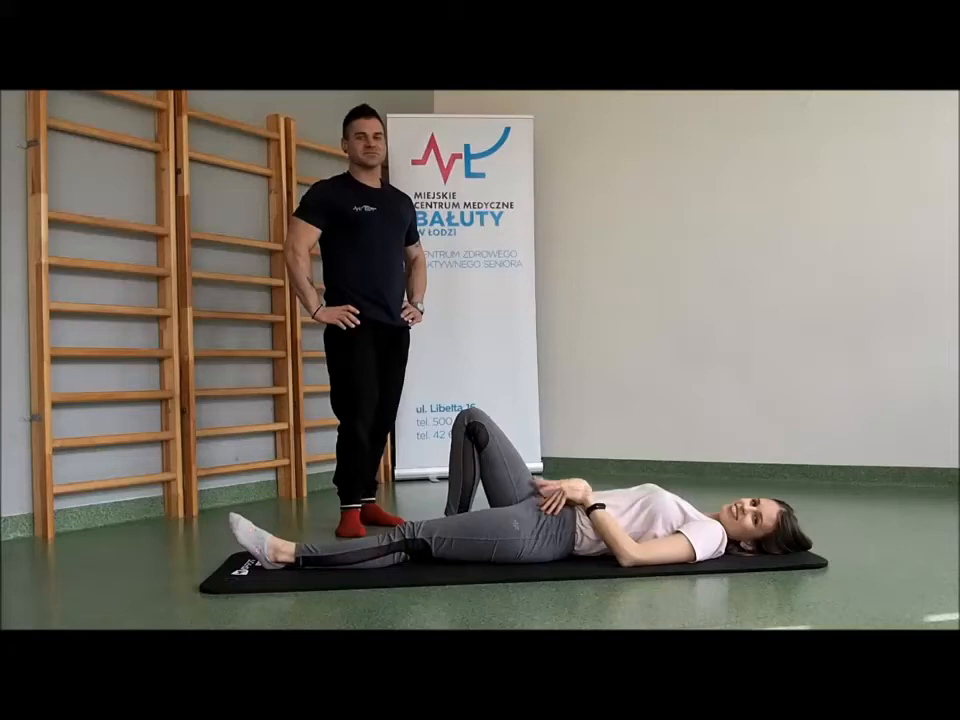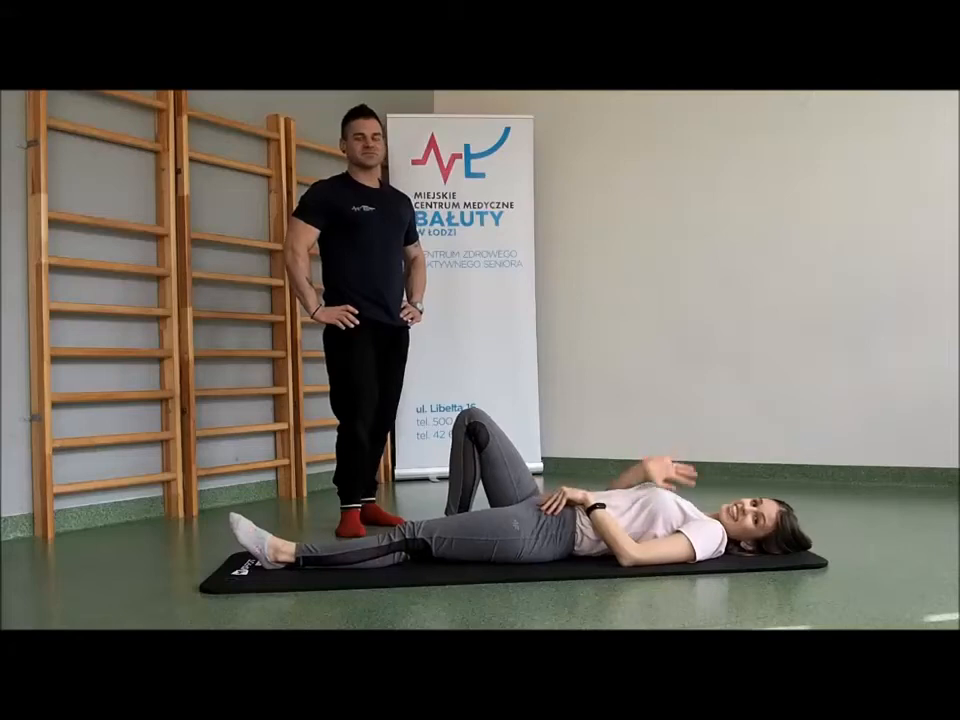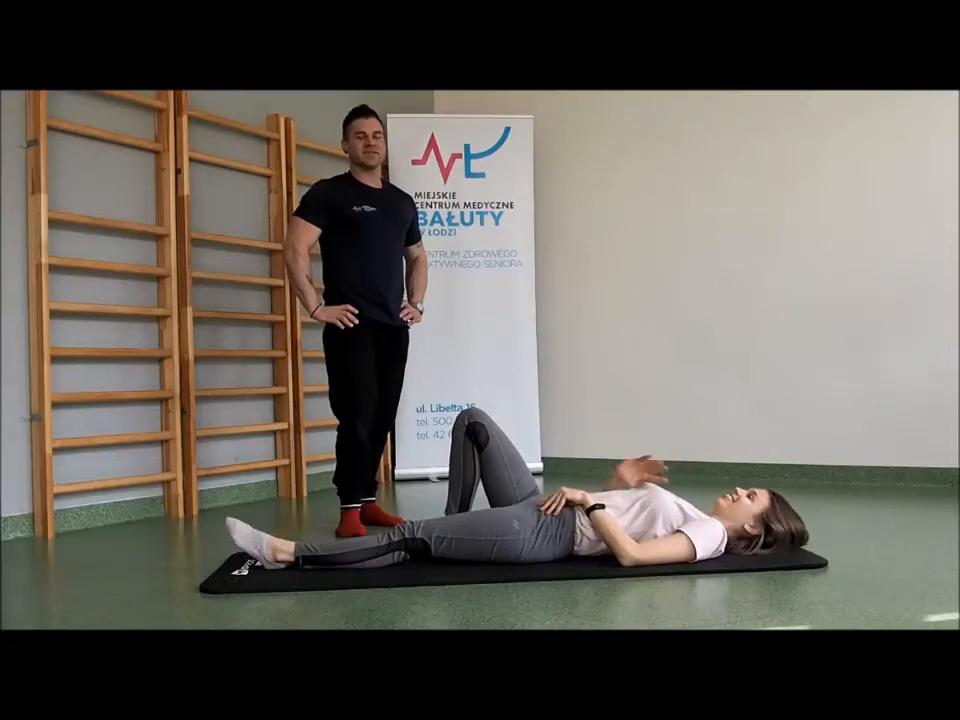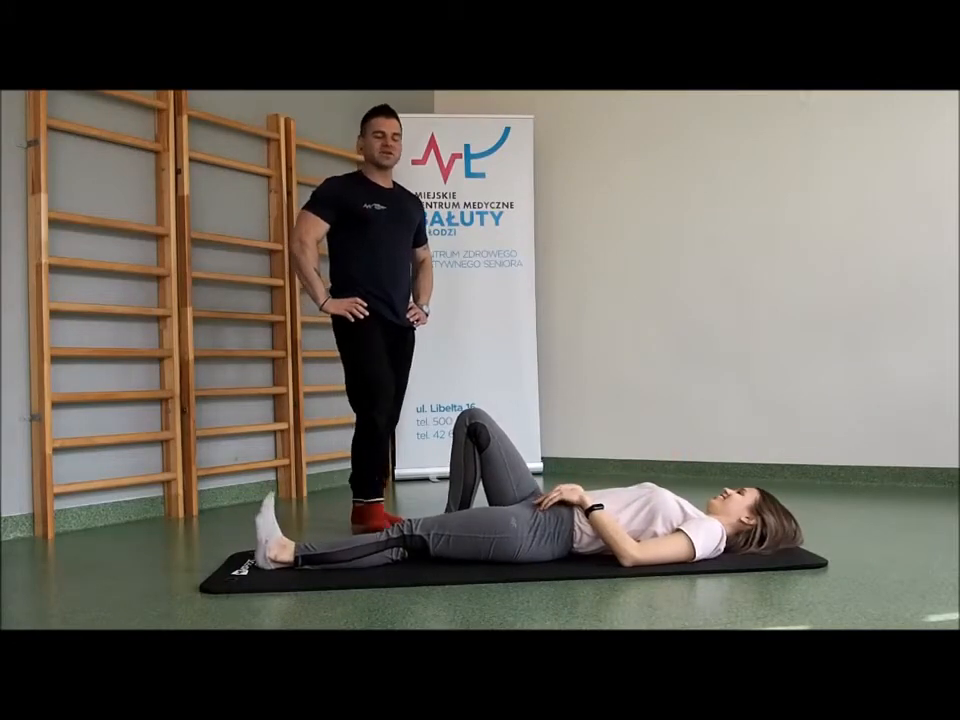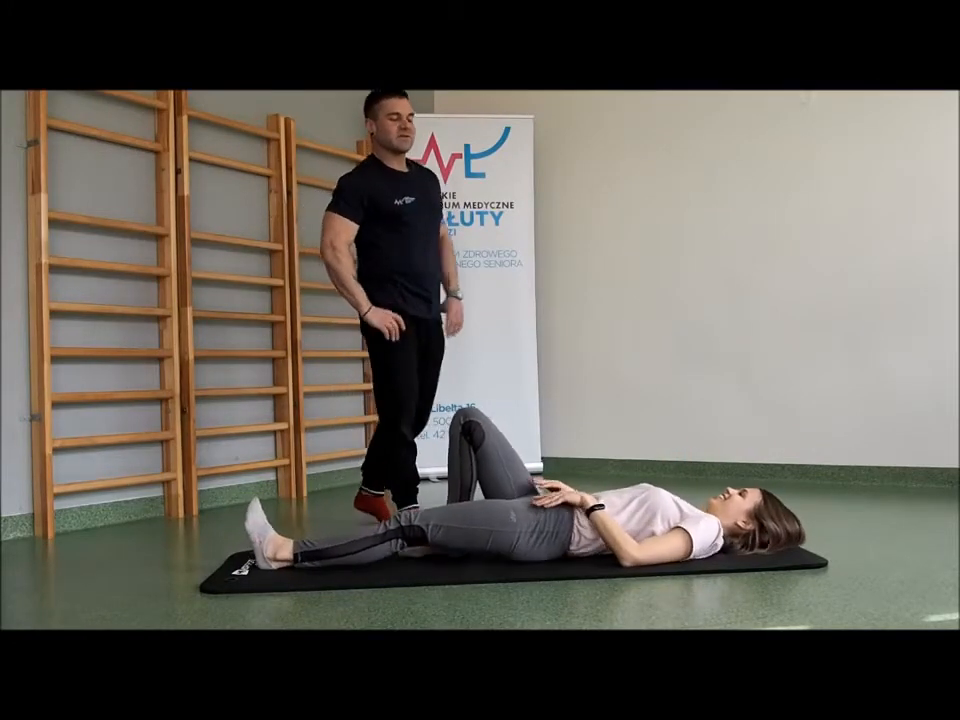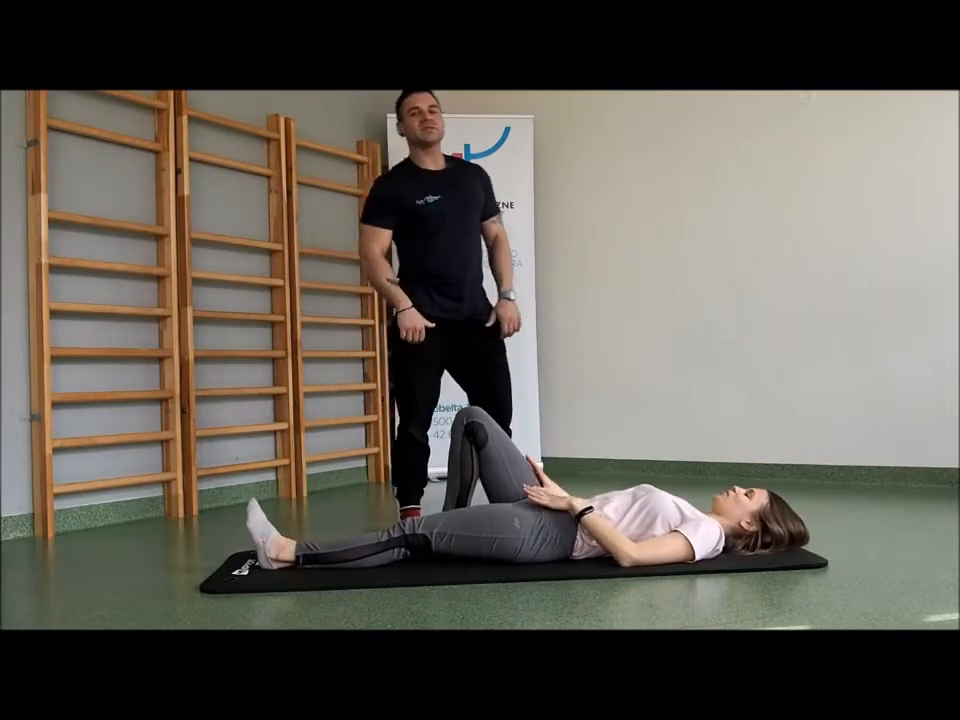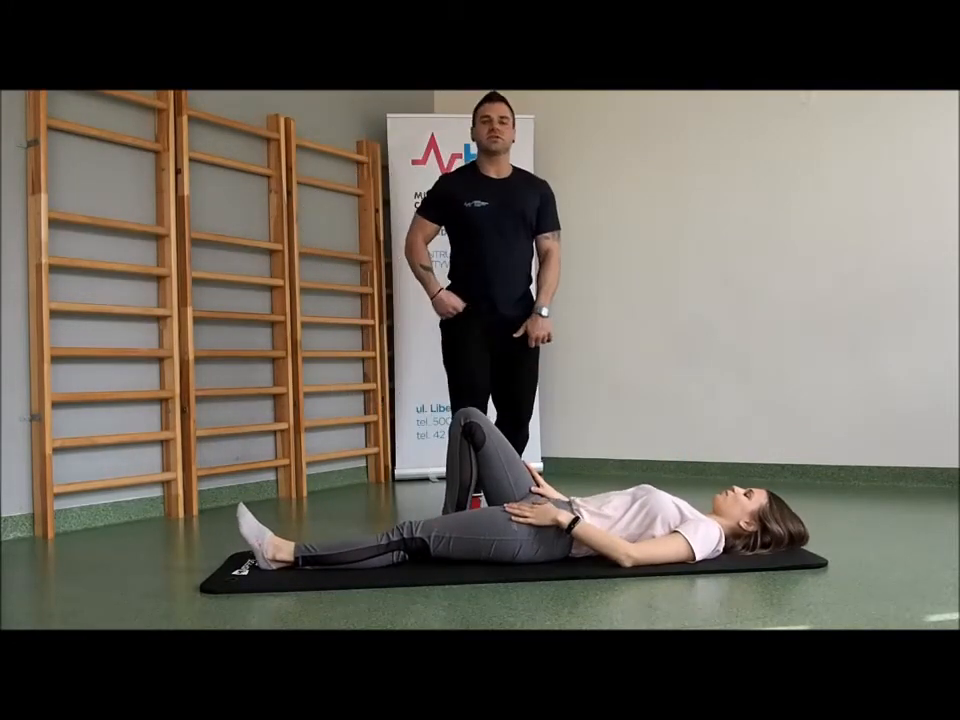
dt=0.7s
person 1, frame 1
left shoulder: (709, 538)
right shoulder: (695, 514)
left elbow: (630, 553)
left wrist: (587, 501)
right wrist: (576, 485)
left hip: (547, 535)
right hip: (547, 509)
left knee: (410, 536)
right knee: (472, 423)
left ankle: (287, 554)
right ankle: (452, 535)
person 1, frame 2
left shoulder: (709, 538)
right shoulder: (697, 515)
left elbow: (630, 554)
left wrist: (586, 499)
right wrist: (647, 470)
left hip: (545, 534)
right hip: (544, 508)
left knee: (410, 537)
right knee: (472, 422)
left ankle: (288, 553)
right ankle: (453, 533)
person 1, frame 3
left shoulder: (711, 537)
right shoulder: (695, 516)
left elbow: (632, 555)
left wrist: (587, 501)
right wrist: (622, 480)
left hip: (548, 536)
right hip: (543, 508)
left knee: (410, 536)
right knee: (473, 421)
left ankle: (288, 554)
right ankle: (453, 533)
person 1, frame 4
left shoulder: (708, 537)
right shoulder: (691, 516)
left elbow: (631, 555)
left wrist: (586, 500)
right wrist: (577, 495)
left hip: (544, 534)
right hip: (543, 509)
left knee: (409, 536)
right knee: (472, 422)
left ankle: (288, 553)
right ankle: (453, 533)
person 1, frame 5
left shoulder: (706, 532)
right shoulder: (691, 515)
left elbow: (633, 555)
left wrist: (585, 502)
right wrist: (571, 491)
left hip: (545, 532)
right hip: (545, 509)
left knee: (408, 523)
right knee: (468, 421)
left ankle: (286, 552)
right ankle: (451, 537)
person 1, frame 6
left shoulder: (707, 536)
right shoulder: (689, 517)
left elbow: (630, 555)
left wrist: (575, 507)
right wrist: (560, 490)
left hip: (547, 535)
right hip: (552, 510)
left knee: (410, 534)
right knee: (470, 420)
left ankle: (290, 553)
right ankle: (450, 535)
person 1, frame 7
left shoulder: (707, 536)
right shoulder: (692, 518)
left elbow: (629, 554)
left wrist: (563, 519)
right wrist: (556, 496)
left hip: (547, 537)
right hip: (552, 512)
left knee: (409, 538)
right knee: (469, 420)
left ankle: (289, 554)
right ankle: (451, 531)
person 2, frame 1
left shoulder: (401, 202)
right shoulder: (328, 194)
left elbow: (416, 258)
right elbow: (295, 250)
left wrist: (417, 303)
right wrist: (317, 308)
left hip: (395, 328)
right hip: (352, 327)
left knee: (383, 418)
right knee: (358, 416)
left ankle: (368, 501)
right ankle: (350, 509)
person 2, frame 2
left shoulder: (399, 201)
right shoulder: (327, 194)
left elbow: (415, 257)
right elbow: (294, 251)
left wrist: (416, 302)
right wrist: (316, 308)
left hip: (394, 327)
right hip: (351, 327)
left knee: (382, 418)
right knee: (357, 416)
left ankle: (367, 500)
right ankle: (350, 509)
person 2, frame 3
left shoulder: (402, 201)
right shoulder: (328, 193)
left elbow: (417, 257)
right elbow: (295, 250)
left wrist: (417, 303)
right wrist: (316, 307)
left hip: (394, 326)
right hip: (351, 325)
left knee: (382, 417)
right knee: (357, 415)
left ankle: (367, 500)
right ankle: (350, 509)
person 2, frame 4
left shoulder: (410, 203)
right shoulder: (339, 189)
left elbow: (423, 260)
right elbow: (301, 242)
left wrist: (423, 304)
right wrist: (324, 299)
left hip: (401, 323)
right hip: (359, 317)
left knee: (385, 414)
right knee: (376, 406)
left ankle: (363, 501)
right ankle: (375, 504)
person 2, frame 5
left shoulder: (427, 179)
right shoulder: (359, 183)
right elbow: (333, 249)
left wrist: (453, 293)
right wrist: (366, 309)
left hip: (429, 316)
right hip: (391, 317)
left knee: (416, 413)
right knee: (400, 412)
left ankle: (371, 490)
right ankle: (409, 510)
person 2, frame 6
left shoulder: (474, 176)
right shoulder: (392, 186)
left elbow: (496, 238)
right elbow: (371, 254)
left wrist: (507, 295)
right wrist: (404, 307)
left hip: (476, 315)
right hip: (422, 321)
left knee: (497, 410)
right knee: (415, 420)
right ankle: (409, 508)
person 2, frame 7
left shoulder: (537, 190)
right shoulder: (452, 186)
left elbow: (550, 253)
right elbow: (415, 242)
left wrist: (541, 312)
right wrist: (436, 291)
left hip: (518, 321)
right hip: (465, 317)
left knee: (516, 418)
right knee: (469, 409)
